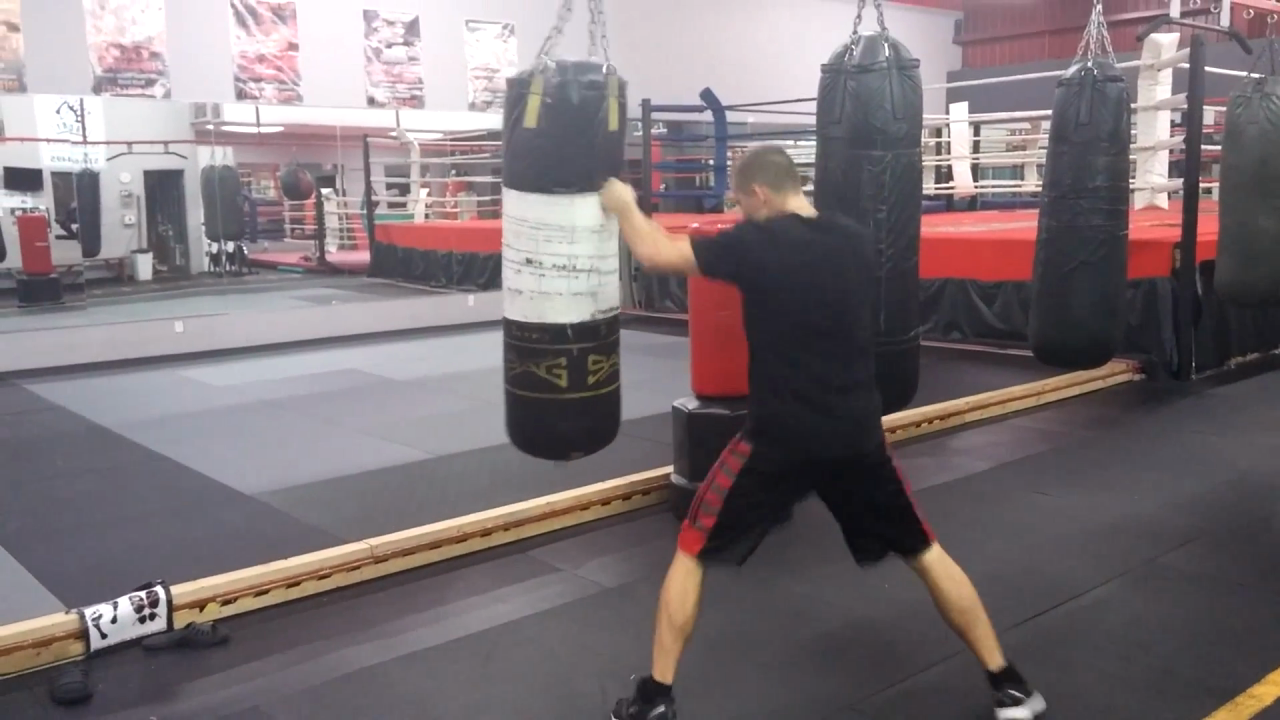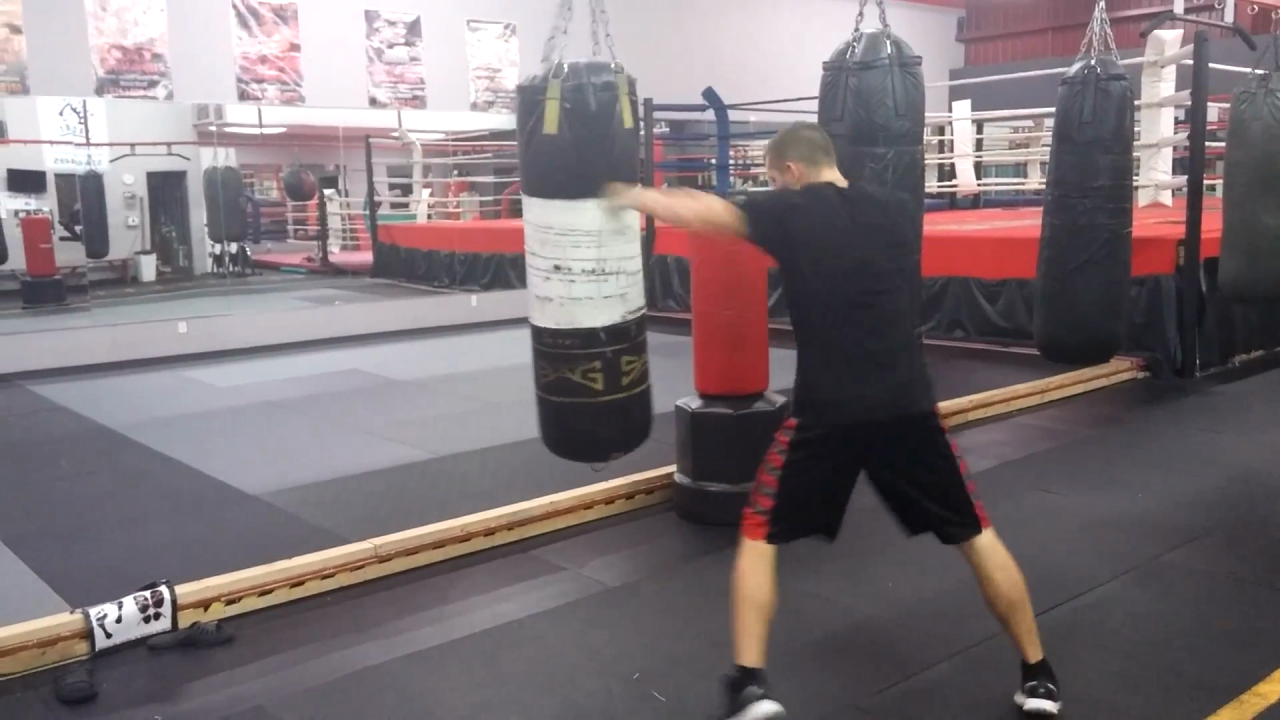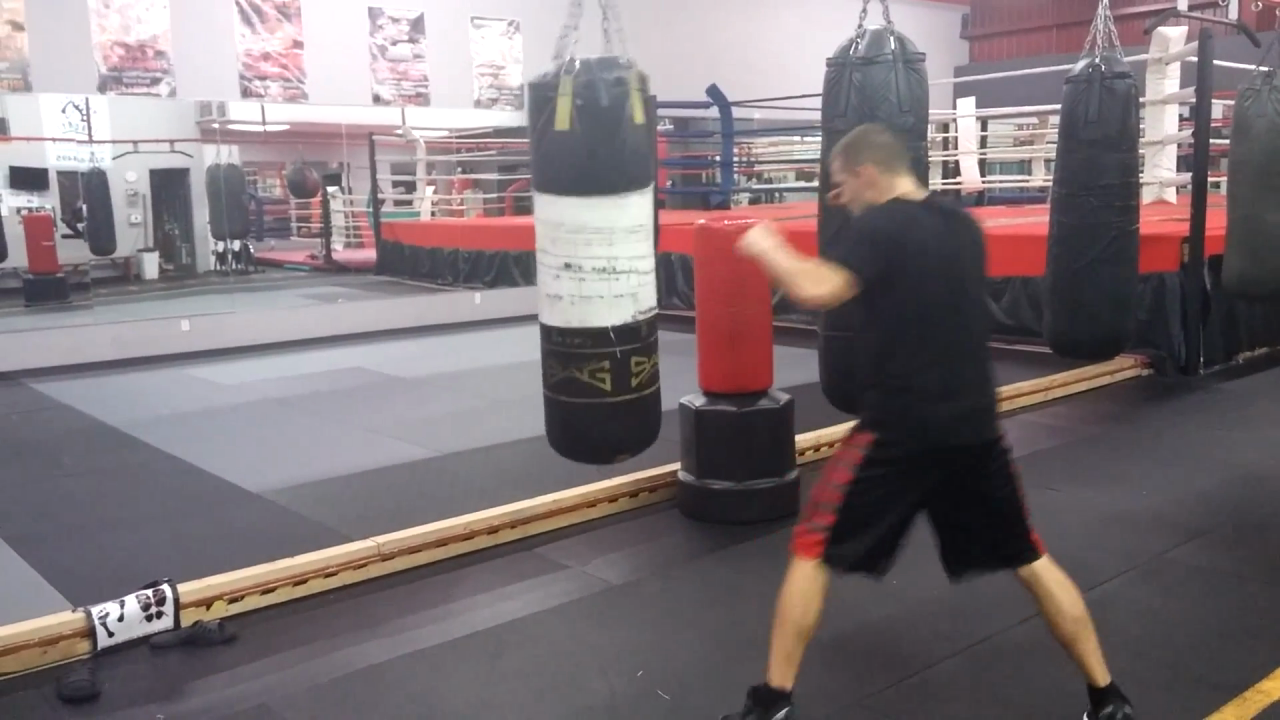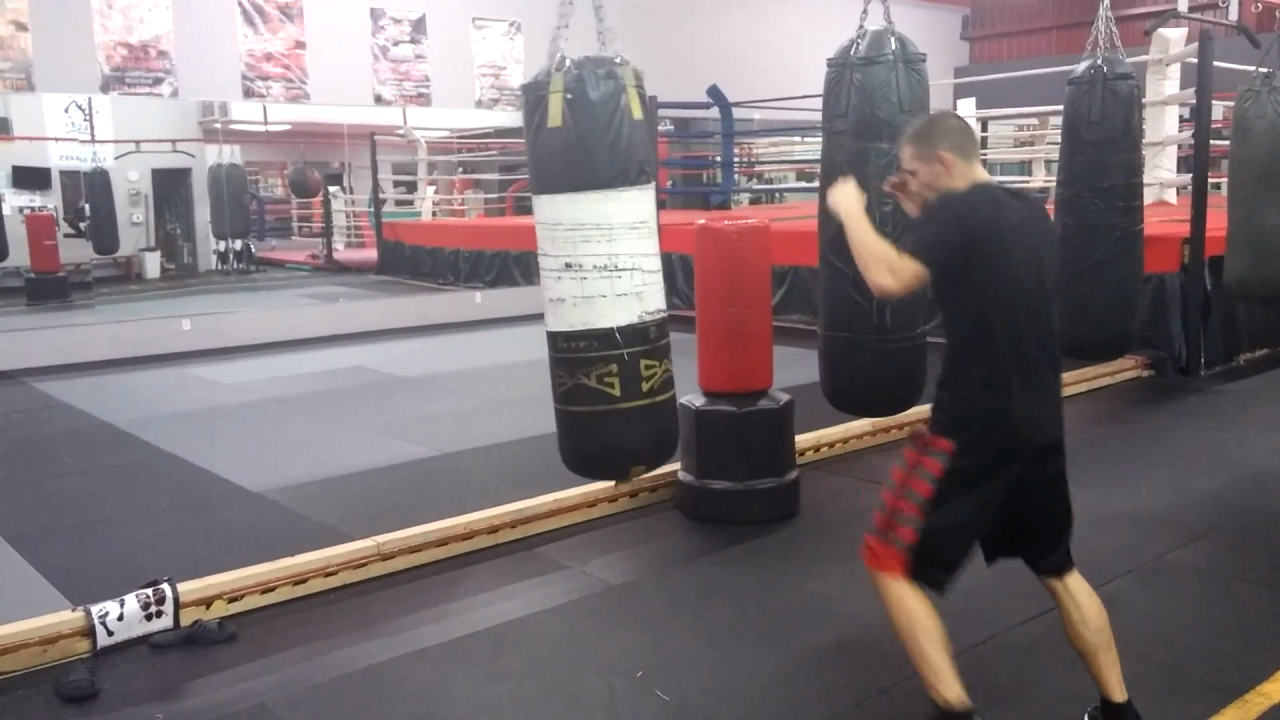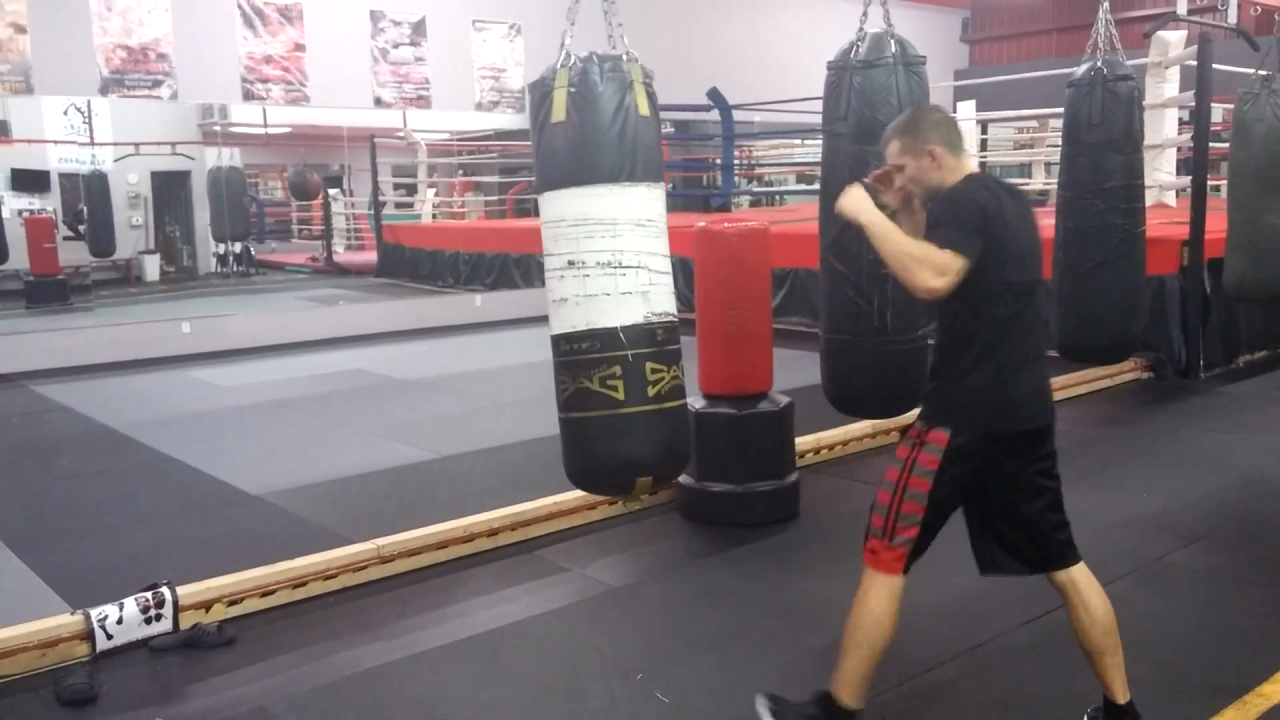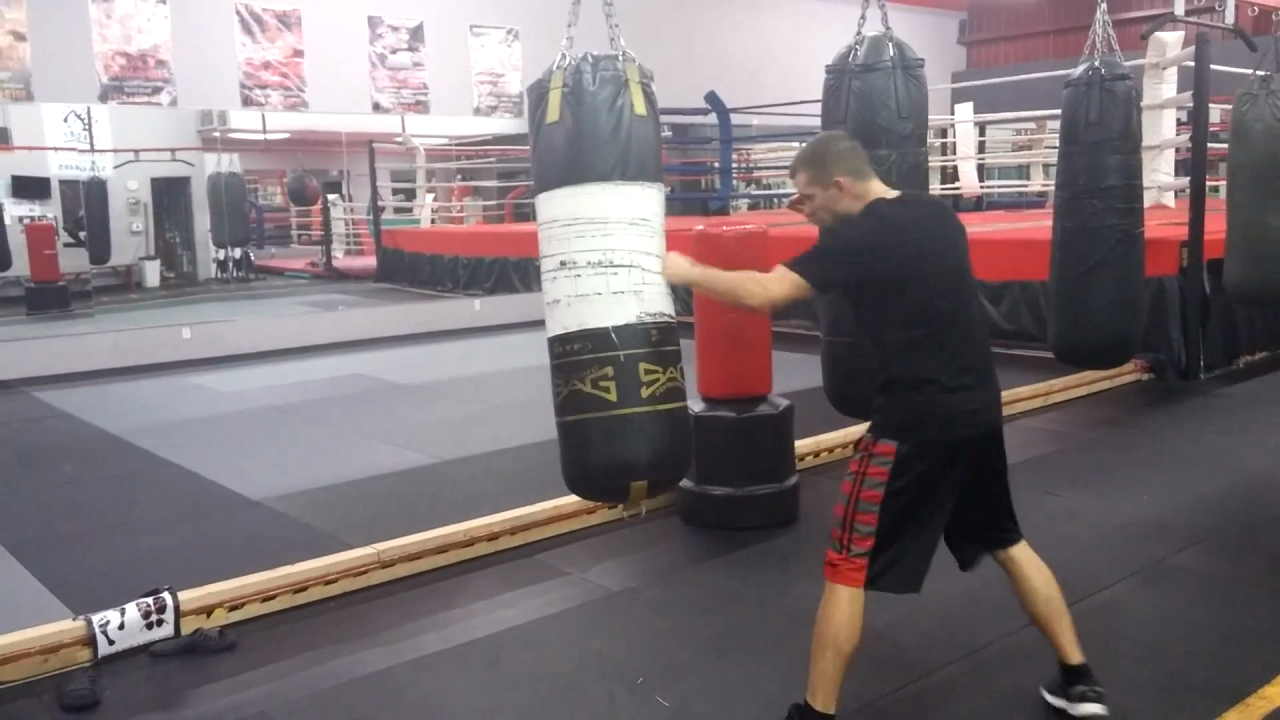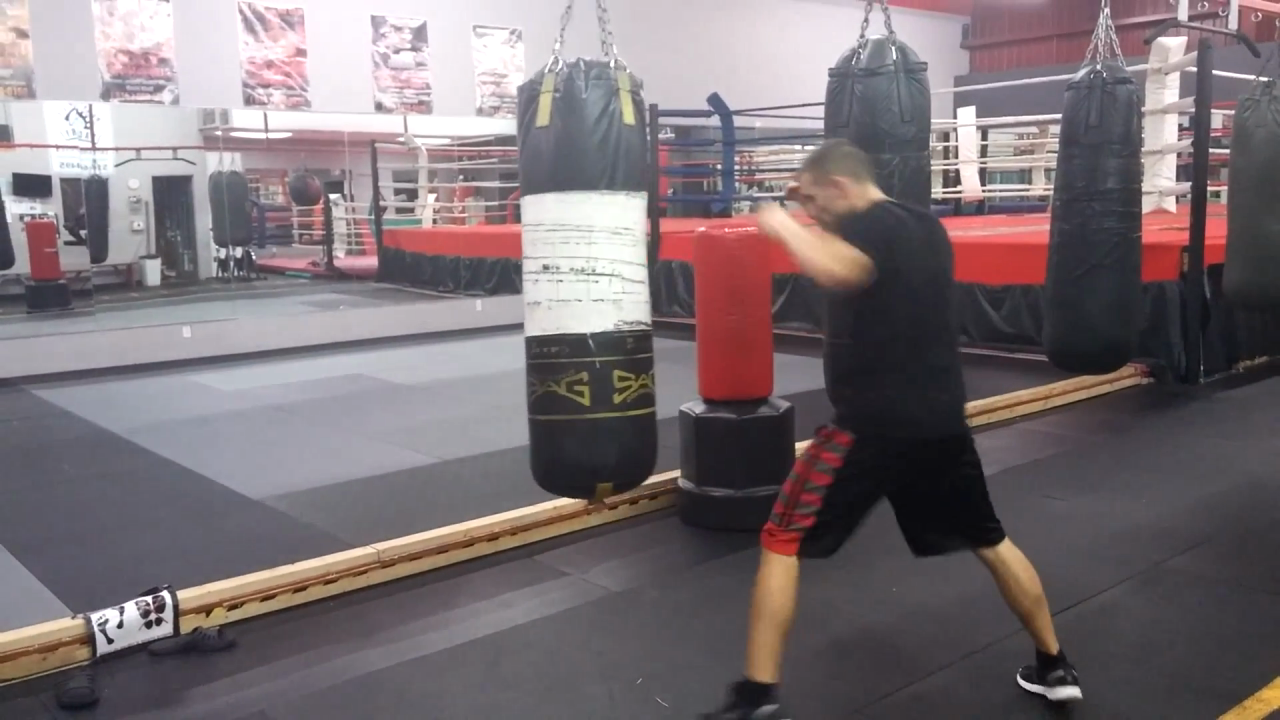
dt=0.3s
person 1, frame 1
left shoulder: (753, 243)
right shoulder: (855, 241)
left elbow: (659, 254)
left wrist: (624, 203)
left hip: (777, 438)
right hip: (857, 436)
left knee: (693, 547)
right knee: (923, 551)
person 1, frame 2
left shoulder: (790, 209)
right shoulder: (892, 211)
left elbow: (703, 212)
left wrist: (632, 195)
left hip: (828, 409)
right hip: (905, 406)
left knee: (757, 535)
right knee: (972, 533)
person 1, frame 3
left shoulder: (878, 226)
right shoulder: (960, 226)
left elbow: (818, 291)
left wrist: (765, 246)
left hip: (896, 429)
right hip: (974, 426)
left knee: (811, 551)
right knee: (1027, 559)
person 1, frame 4
left shoulder: (959, 211)
right shoulder: (1031, 213)
left elbow: (889, 280)
left wrist: (849, 208)
right wrist: (923, 215)
left hip: (972, 428)
right hip: (1040, 427)
left knee: (891, 564)
right knee: (1056, 570)
person 1, frame 5
left shoulder: (965, 202)
right shoulder: (1010, 203)
left elbow: (934, 279)
left wrist: (869, 215)
right wrist: (906, 209)
left hip: (964, 417)
right hip: (1025, 414)
left knee: (885, 560)
right knee: (1062, 562)
person 1, frame 6
left shoulder: (859, 237)
right shoulder: (934, 215)
left elbow: (764, 294)
left wrist: (689, 272)
right wrist: (828, 227)
left hip: (910, 428)
right hip: (977, 416)
left knee: (848, 570)
right knee: (1006, 544)
person 1, frame 7
left shoulder: (871, 226)
right shoulder: (927, 228)
left elbow: (834, 270)
left wrist: (787, 226)
right wrist: (813, 224)
left hip: (874, 426)
right hip: (943, 421)
left knee: (783, 543)
right knee: (988, 542)
right ankle: (1053, 666)
